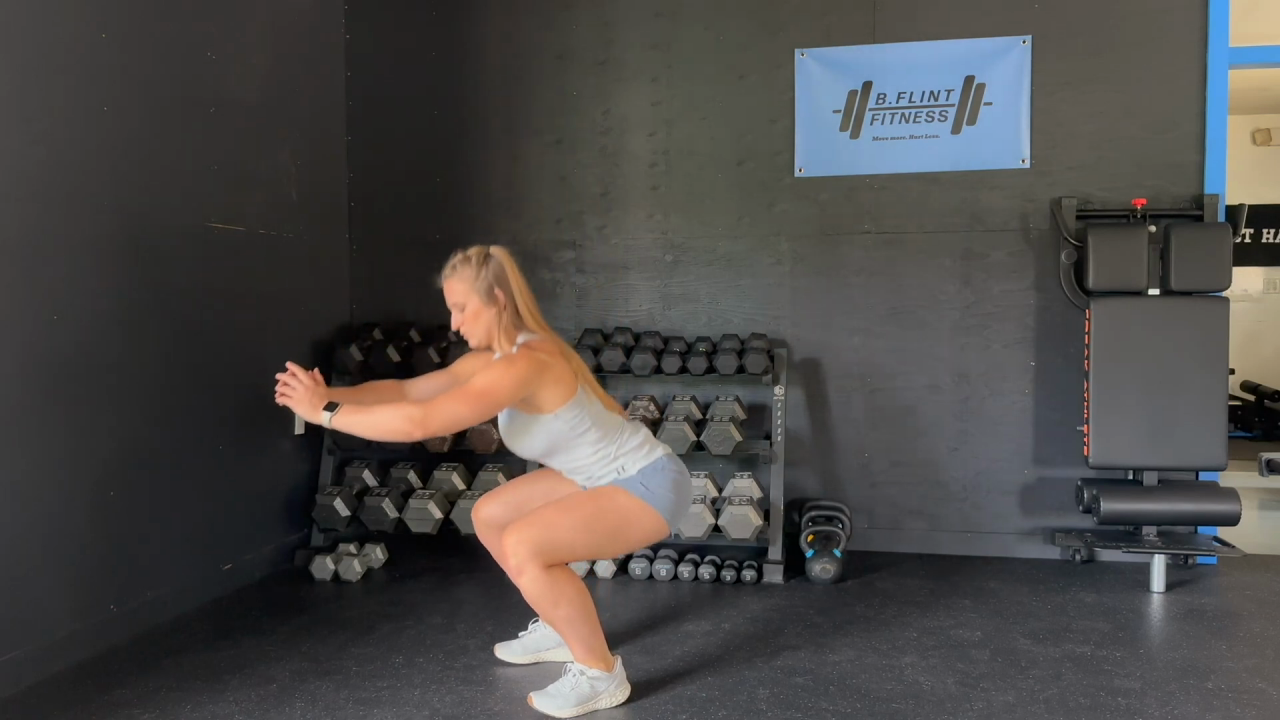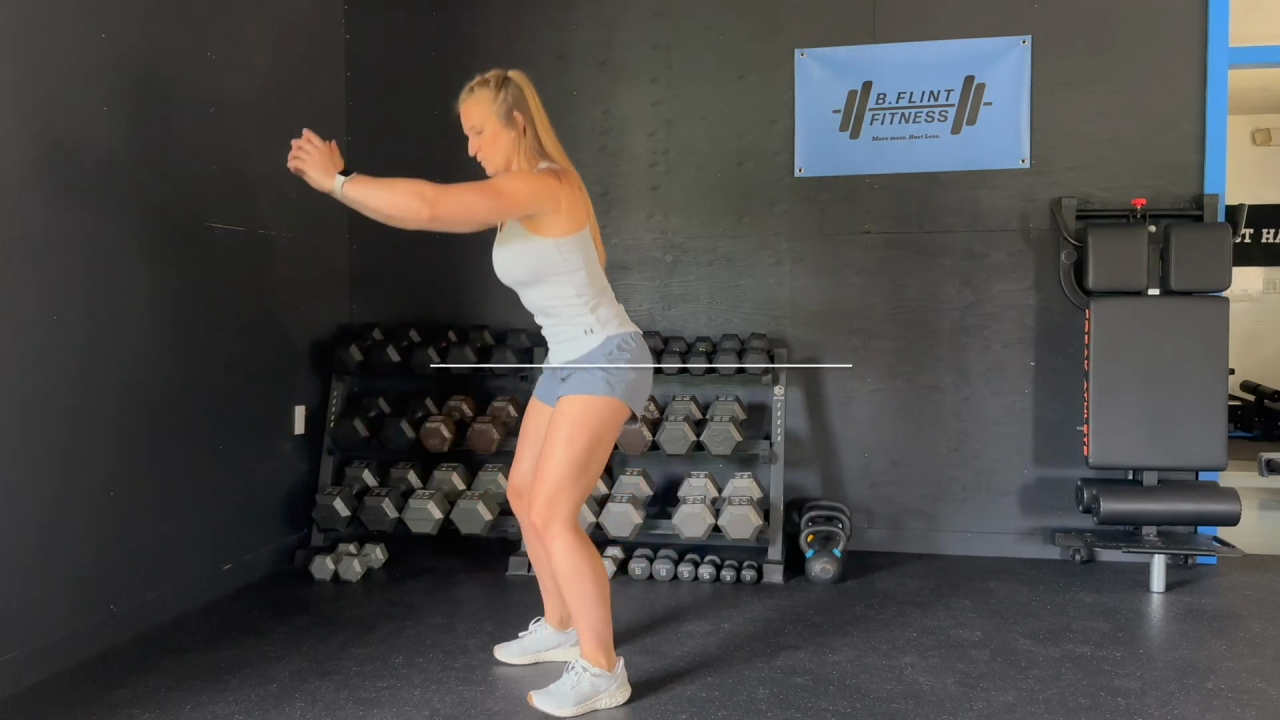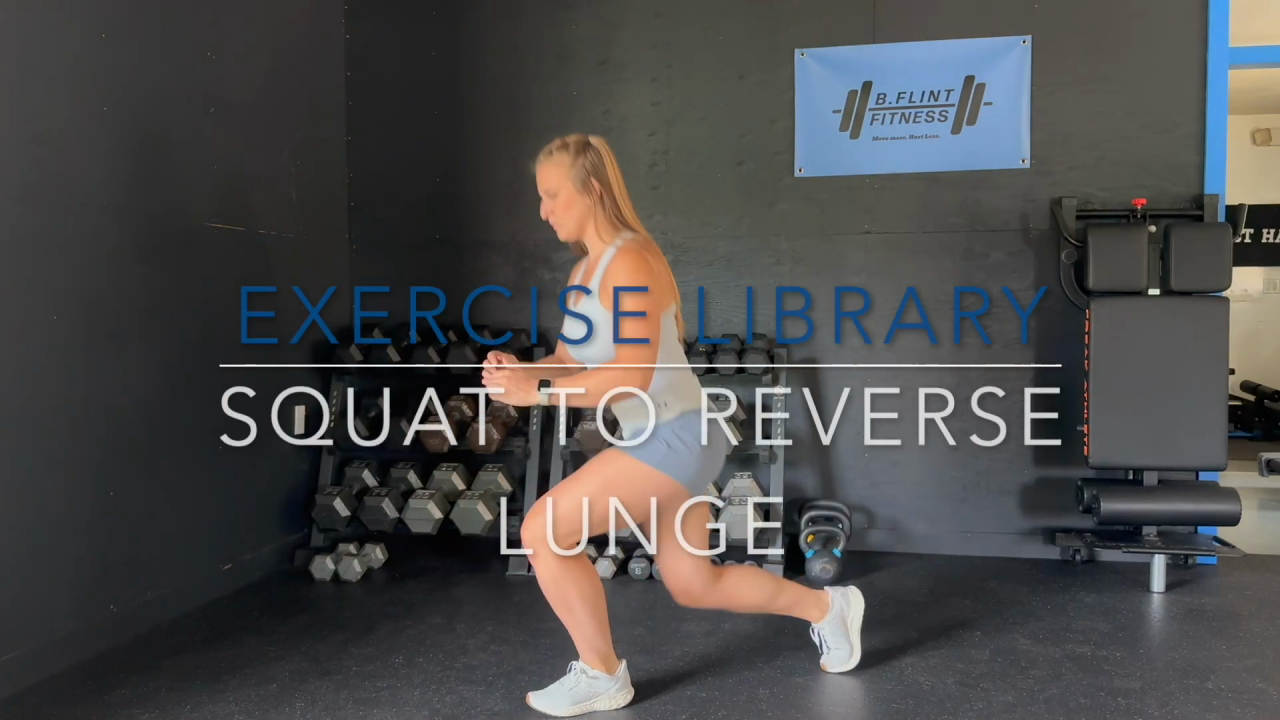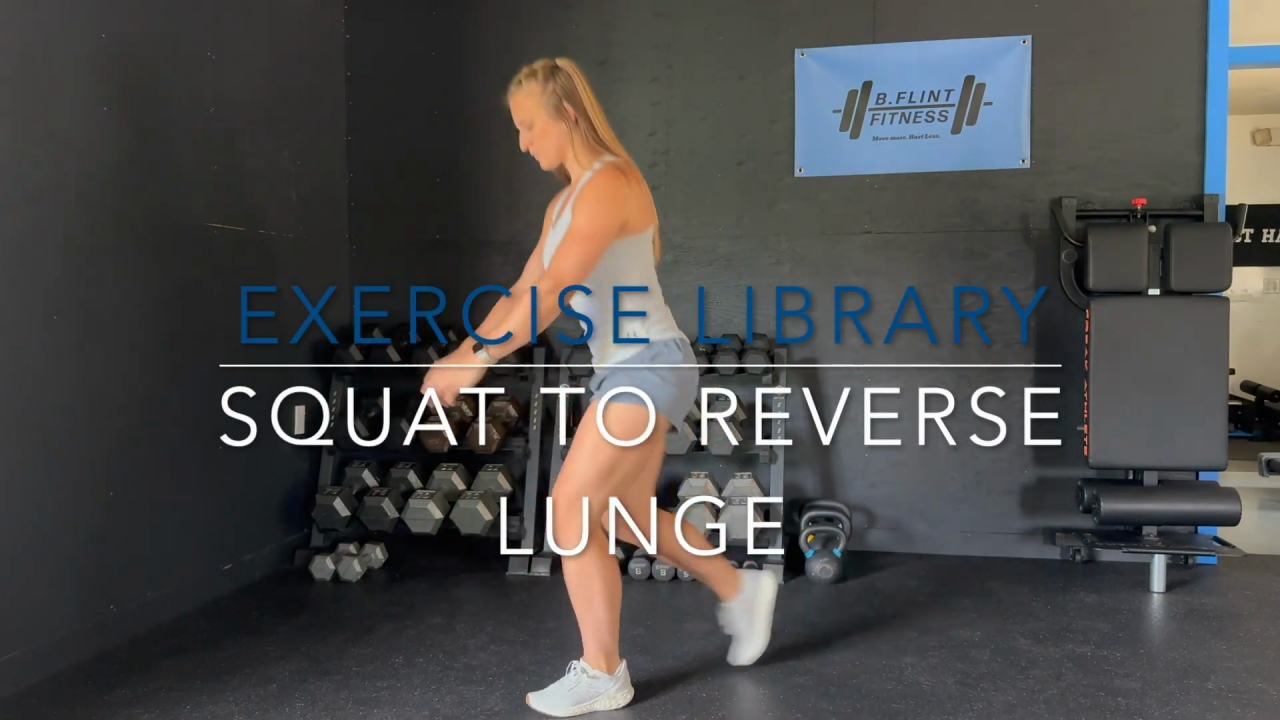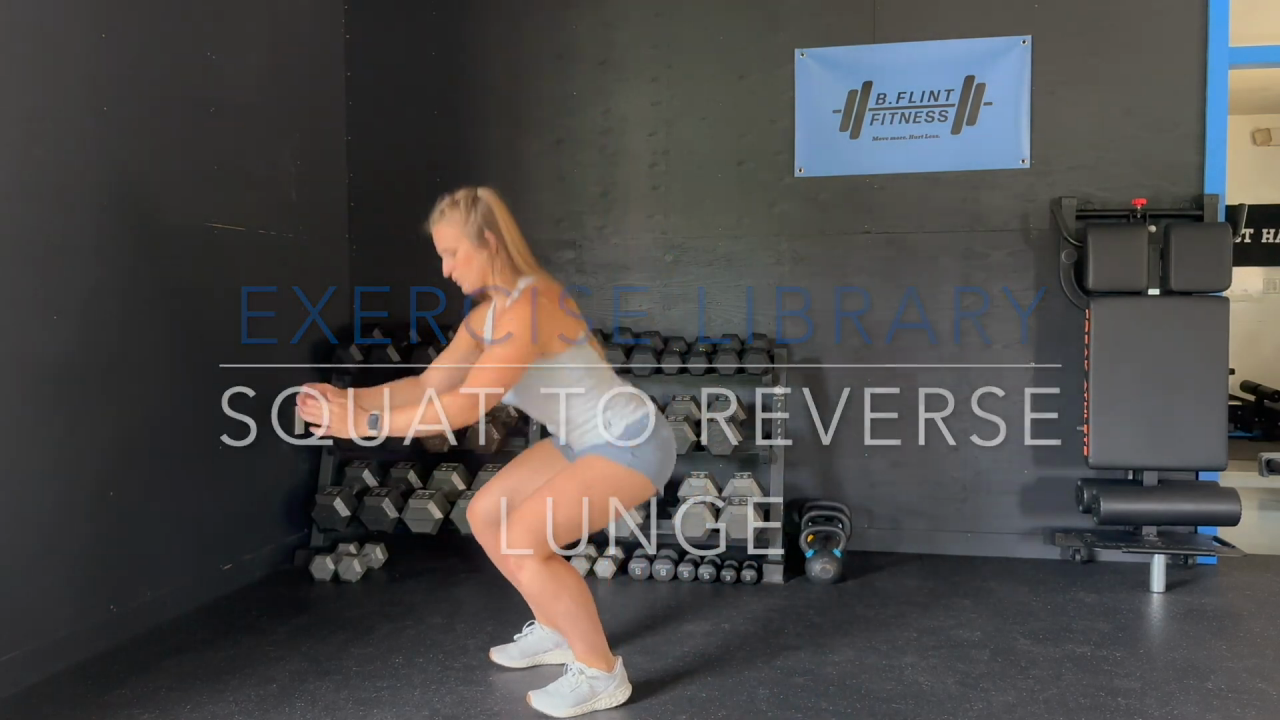
dt=1s
person 1, frame 1
left shoulder: (524, 366)
right shoulder: (494, 359)
left elbow: (422, 420)
right elbow: (407, 391)
left wrist: (326, 413)
right wrist: (332, 395)
left hip: (651, 489)
right hip: (616, 479)
left knee: (522, 545)
right knee: (490, 517)
left ankle: (600, 672)
right ankle: (562, 627)
person 1, frame 2
left shoulder: (543, 186)
right shoulder: (518, 193)
left elbow: (429, 204)
right elbow: (426, 215)
left wrist: (342, 181)
right wrist: (342, 182)
left hip: (603, 360)
right hip: (568, 362)
left knee: (552, 515)
right knee: (524, 495)
right ankle: (561, 628)
person 1, frame 3
left shoulder: (631, 261)
right shoulder: (588, 271)
left elbow: (632, 375)
right elbow: (568, 364)
left wrist: (536, 391)
right wrist: (523, 374)
left hip: (675, 439)
right hip: (660, 440)
left knee: (542, 532)
right knee: (693, 584)
right ankle: (828, 608)
person 1, frame 4
left shoulder: (607, 185)
right shoulder: (568, 196)
left elbow: (554, 293)
right elbow: (527, 290)
left wrist: (475, 360)
right wrist: (466, 354)
left hip: (646, 371)
right hip: (624, 370)
left knee: (572, 517)
right knee: (629, 513)
right ankle: (739, 589)
person 1, frame 5
left shoulder: (530, 309)
right shoulder: (487, 316)
left elbow: (464, 408)
right elbow: (425, 387)
left wrist: (363, 422)
right wrist: (348, 400)
left hip: (633, 446)
right hip: (591, 442)
left knee: (521, 543)
right knee: (485, 515)
left ankle: (601, 673)
right ankle: (558, 631)
